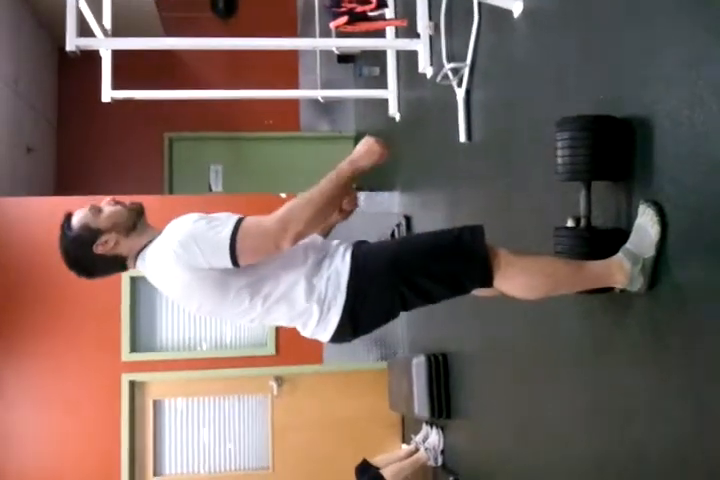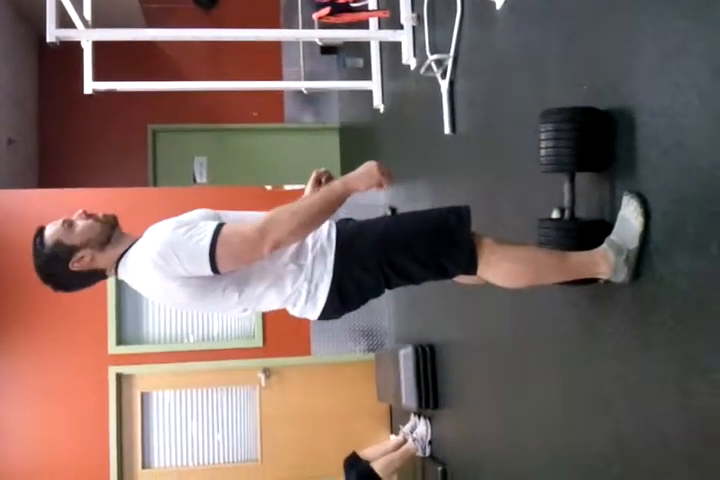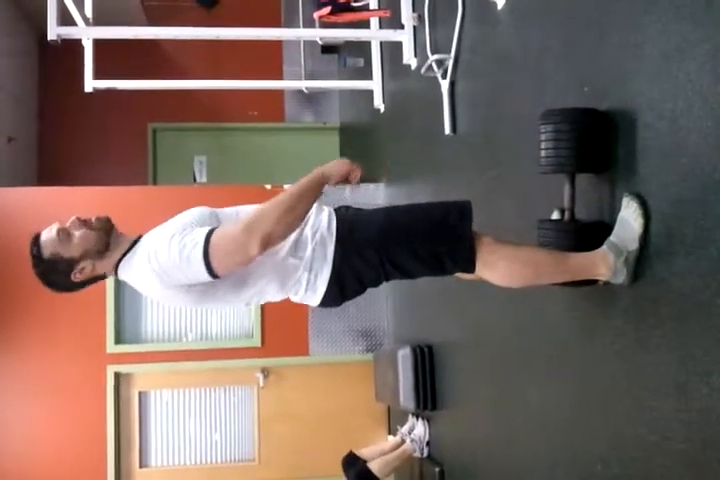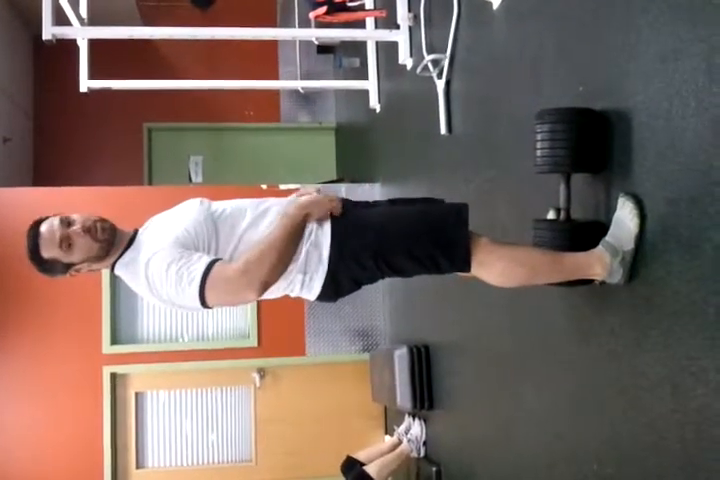
dt=0.5s
person 1, frame 1
left shoulder: (171, 263)
right shoulder: (180, 240)
right elbow: (282, 231)
left wrist: (328, 215)
right wrist: (353, 163)
left hip: (335, 305)
right hip: (349, 288)
left knee: (474, 266)
right knee: (492, 260)
left ankle: (574, 277)
right ankle: (619, 270)
person 1, frame 2
left shoulder: (149, 261)
right shoulder: (161, 253)
right elbow: (267, 239)
left wrist: (310, 198)
right wrist: (351, 183)
left hip: (321, 278)
right hip: (335, 265)
left knee: (457, 252)
right knee: (478, 249)
left ankle: (555, 267)
right ankle: (604, 260)
person 1, frame 3
left shoulder: (150, 252)
right shoulder: (160, 262)
right elbow: (257, 240)
left wrist: (313, 189)
right wrist: (323, 173)
left hip: (328, 234)
right hip: (335, 254)
left knee: (460, 250)
right knee: (476, 249)
left ankle: (553, 267)
right ankle: (603, 262)
person 1, frame 4
left shoulder: (157, 228)
right shoulder: (157, 271)
right elbow: (251, 282)
left wrist: (304, 204)
right wrist: (300, 207)
left hip: (321, 221)
right hip: (329, 254)
left knee: (456, 241)
right knee: (474, 252)
left ankle: (553, 264)
right ankle: (600, 261)
